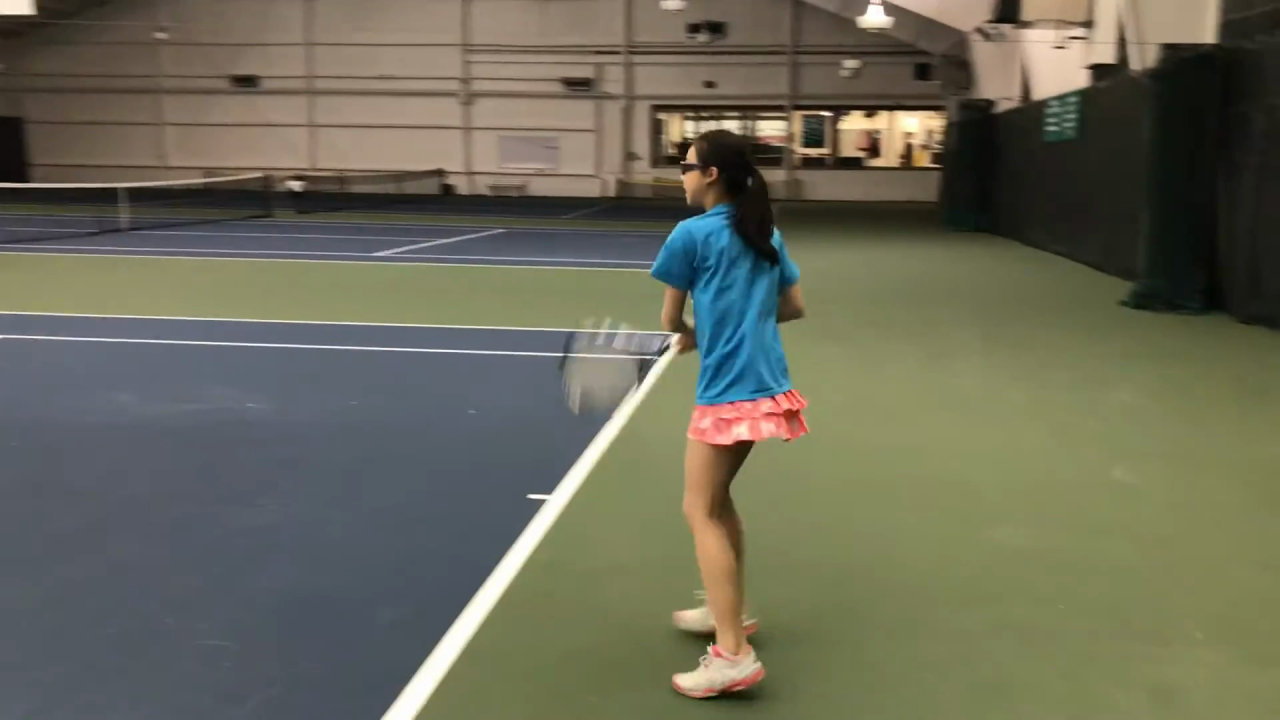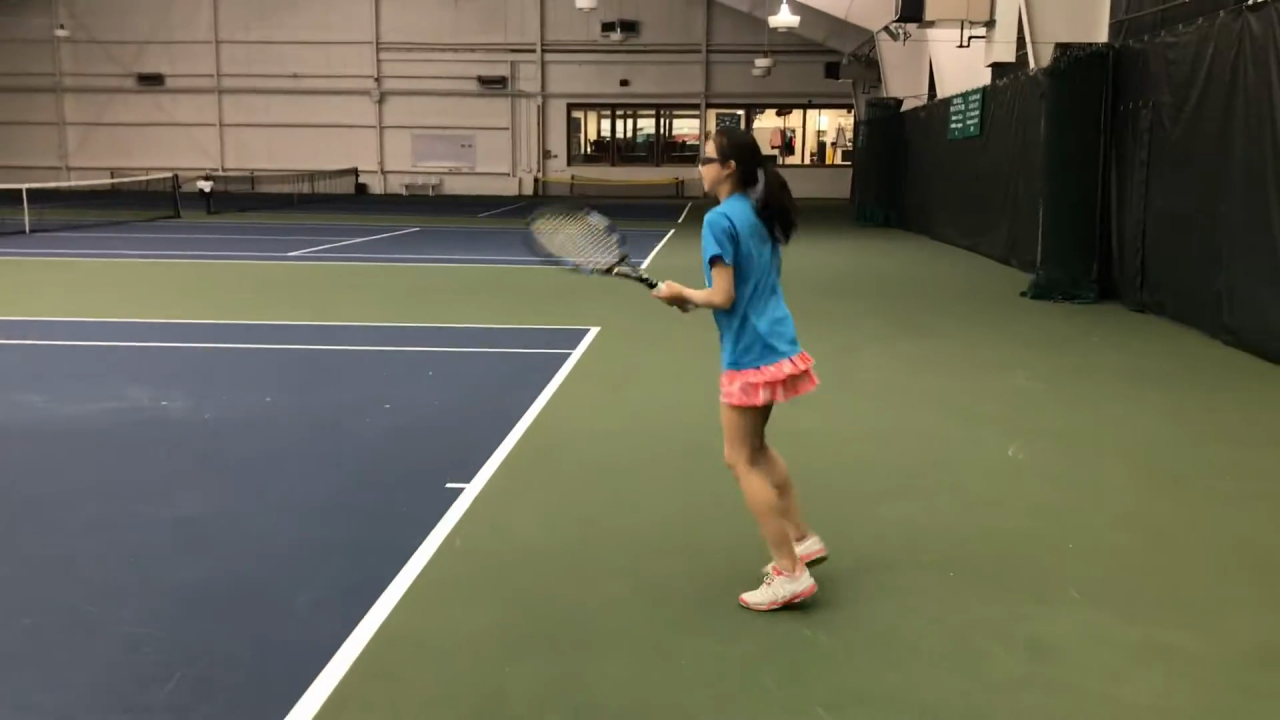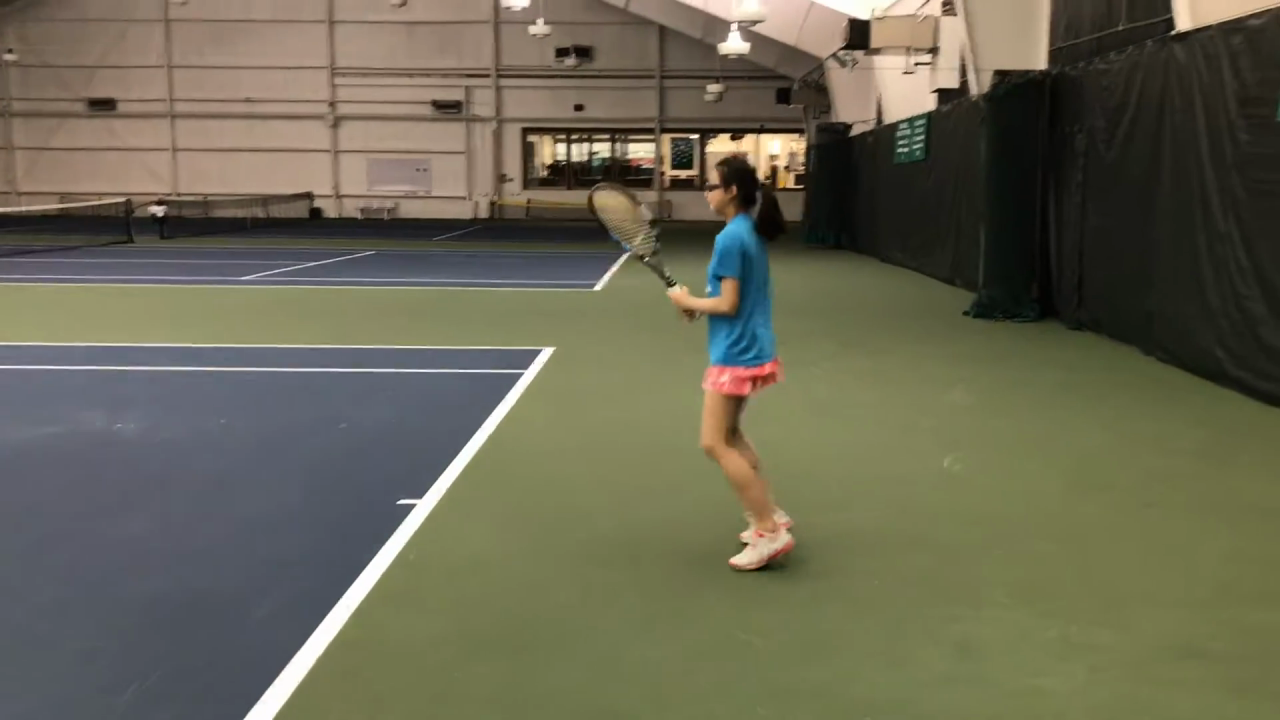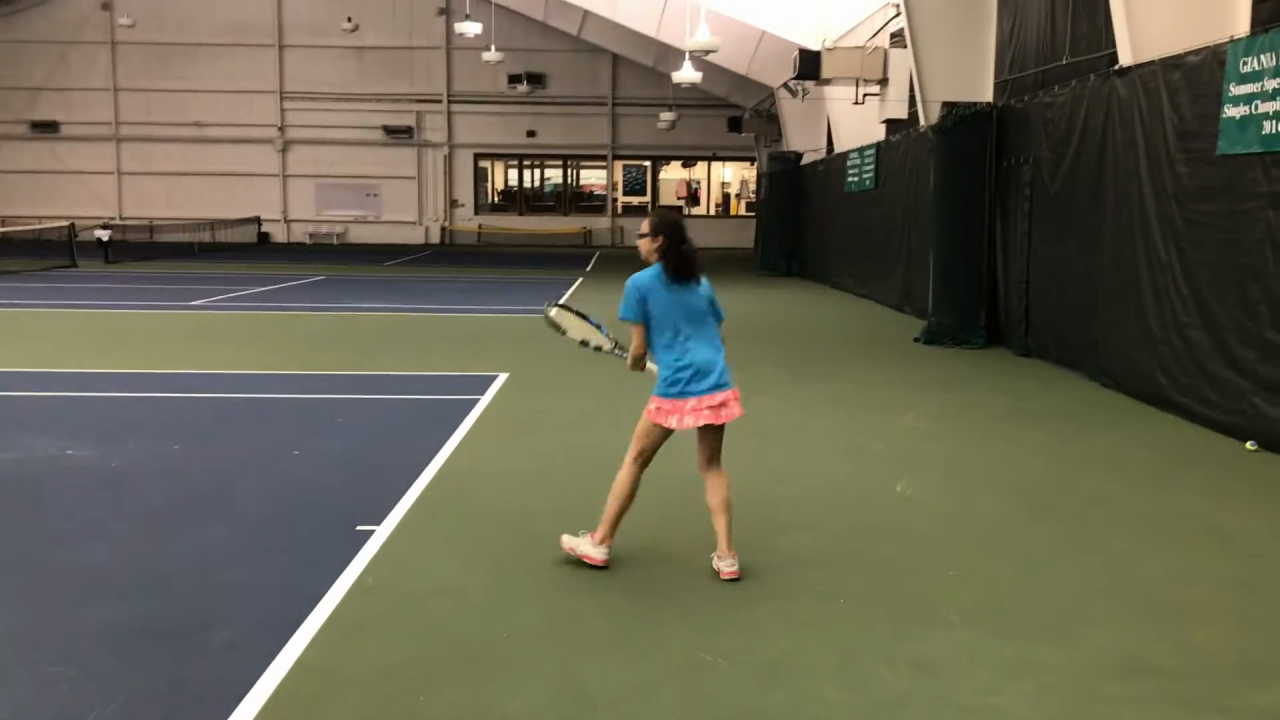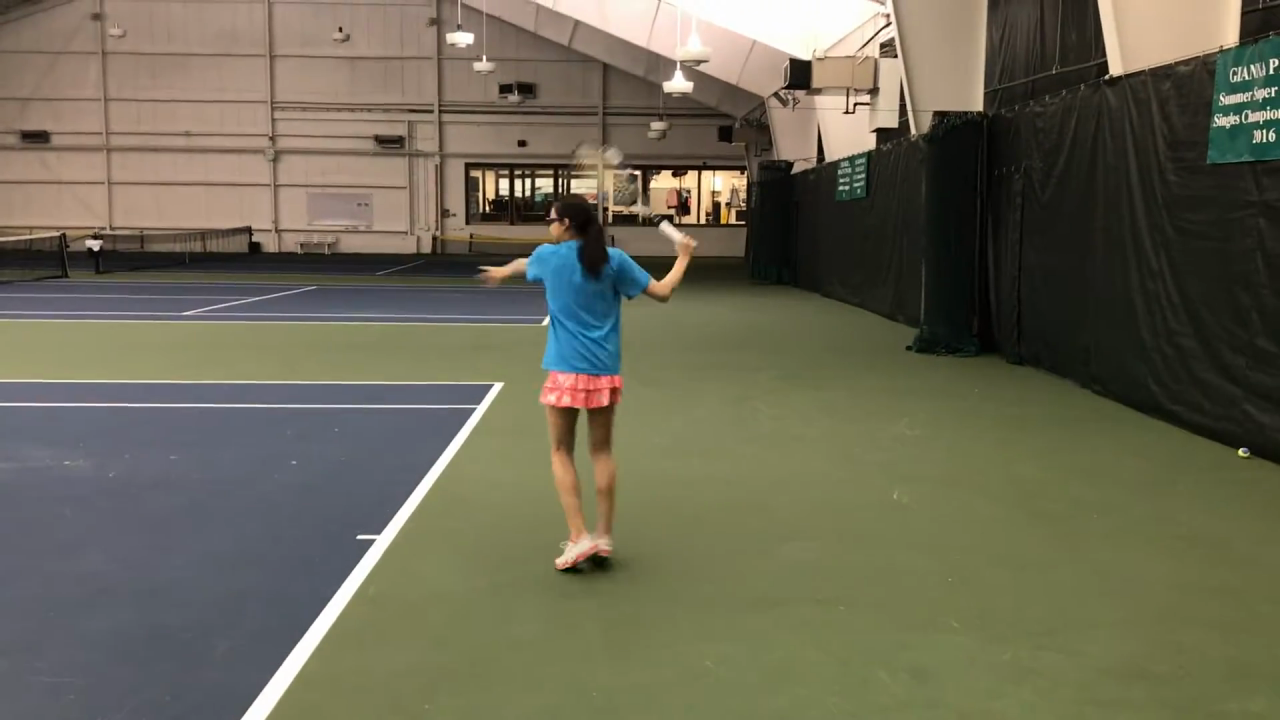
dt=0.5s
person 1, frame 1
left shoulder: (690, 234)
right shoulder: (765, 235)
left elbow: (670, 319)
right elbow: (792, 307)
left wrist: (691, 335)
left hip: (726, 393)
right hip: (766, 387)
left knee: (701, 512)
right knee: (714, 499)
left ankle: (733, 655)
right ankle: (727, 609)
person 1, frame 2
left shoulder: (720, 219)
right shoulder: (760, 215)
left elbow: (722, 297)
left wrist: (681, 293)
right wrist: (692, 294)
left hip: (747, 358)
right hip: (777, 349)
left knee: (740, 461)
right knee: (754, 446)
left ankle: (790, 572)
right ankle: (801, 540)
person 1, frame 3
left shoulder: (730, 238)
right shoulder: (754, 231)
left elbow: (728, 305)
left wrist: (689, 301)
right wrist: (698, 301)
left hip: (735, 356)
right hip: (752, 350)
left knee: (714, 443)
right knee: (729, 434)
left ankle: (769, 532)
right ankle: (772, 516)
person 1, frame 4
left shoulder: (639, 284)
right shoulder: (700, 282)
left elbow: (640, 348)
left wrist: (636, 363)
left hip: (675, 391)
right hip: (718, 386)
left knee: (635, 462)
right knee: (712, 466)
left ankle: (599, 543)
right ankle: (726, 555)
person 1, frame 5
left shoulder: (548, 255)
right shoulder: (614, 259)
left elbow: (522, 266)
right elbow: (662, 293)
left wrist: (502, 272)
right wrist: (683, 258)
left hip: (565, 370)
right hip: (606, 370)
left knee: (561, 452)
right knee: (601, 450)
left ankle: (579, 538)
right ankle: (604, 537)
